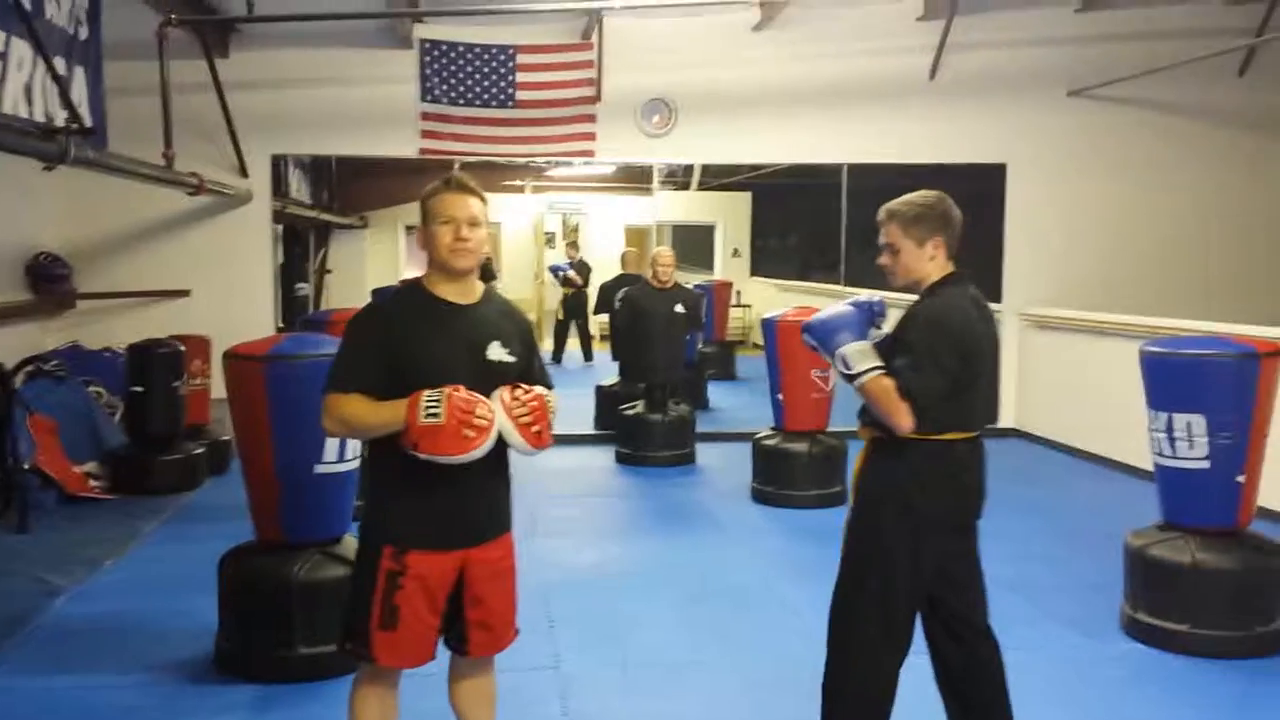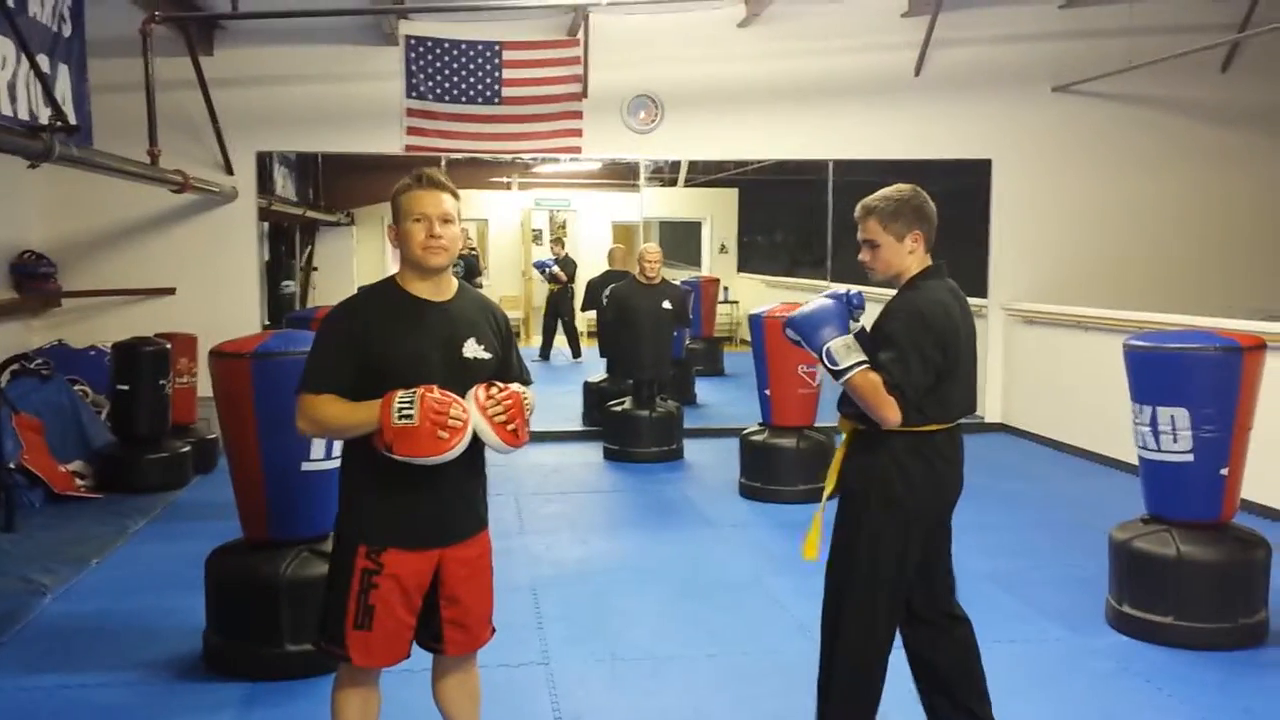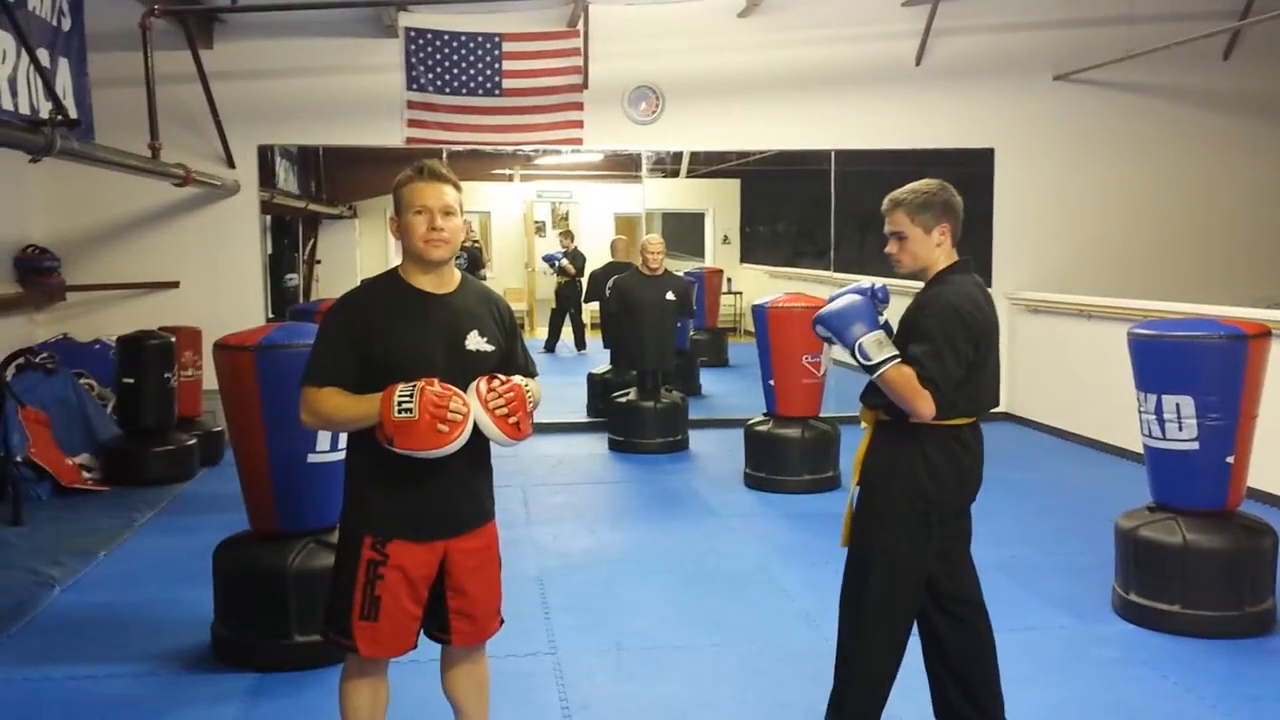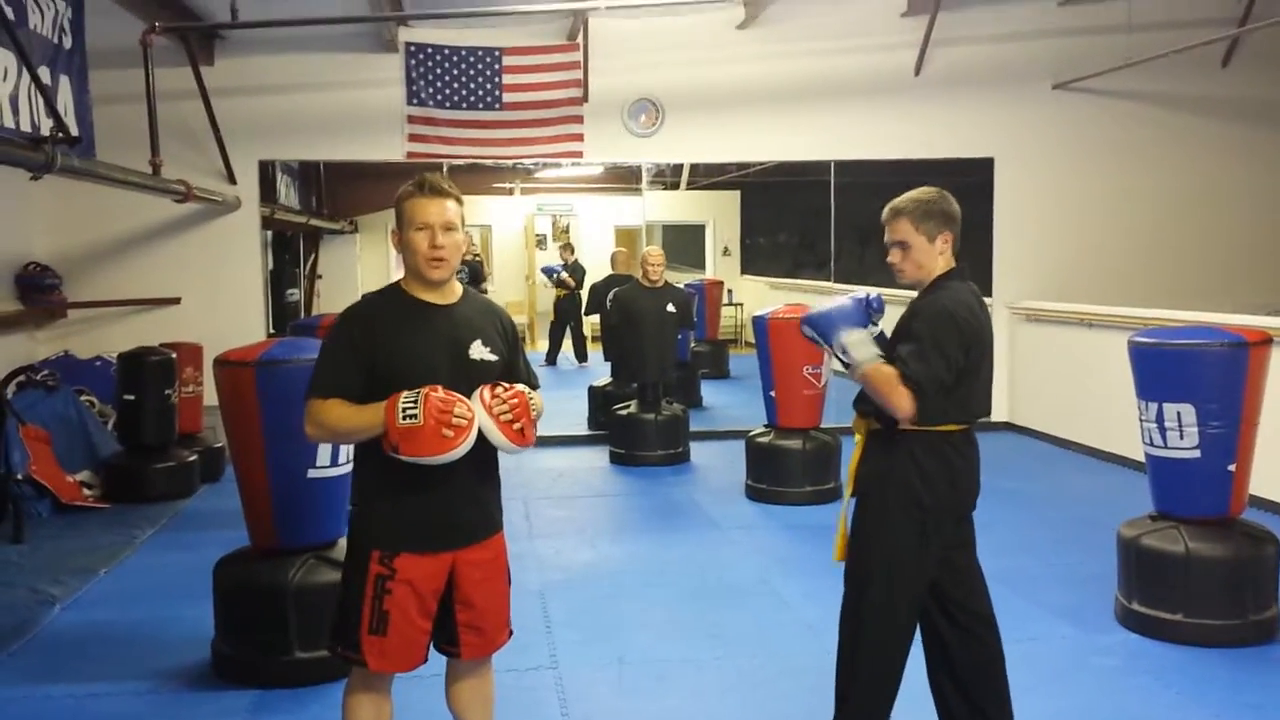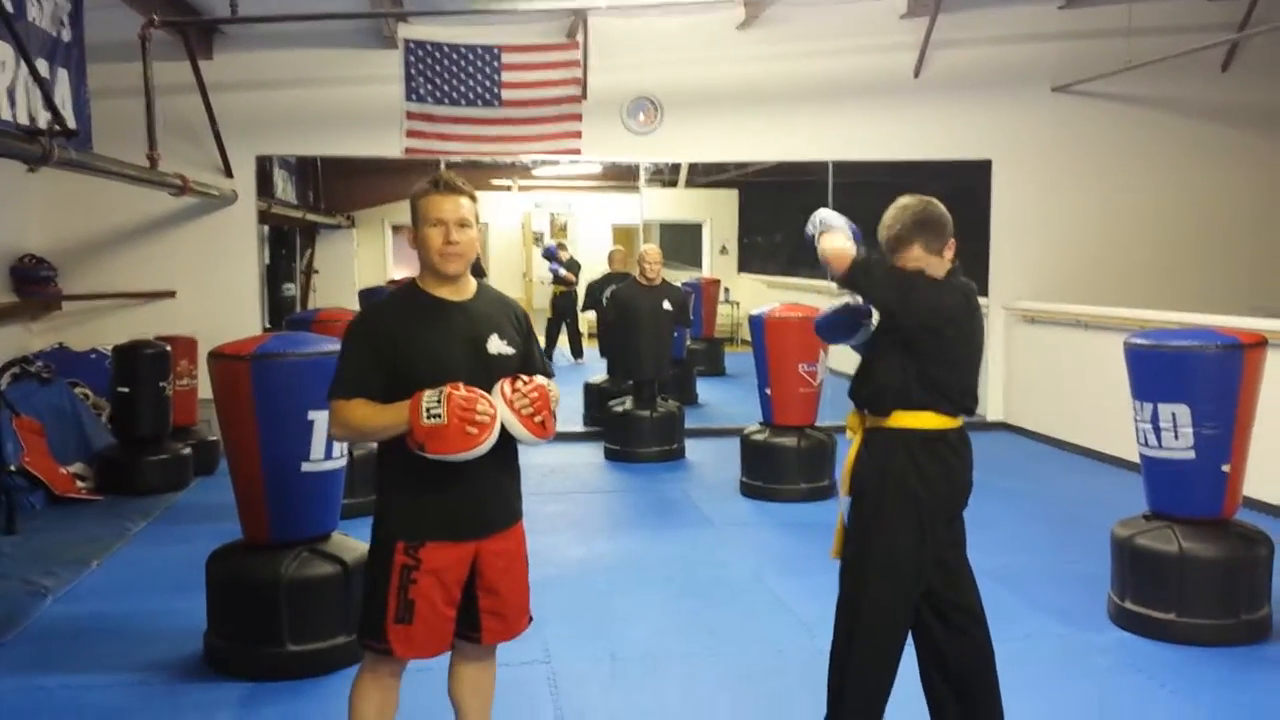
dt=0.4s
person 1, frame 1
left shoulder: (509, 319)
right shoulder: (384, 317)
left elbow: (540, 398)
right elbow: (337, 415)
left wrist: (538, 409)
right wrist: (413, 411)
left hip: (487, 524)
right hip: (406, 528)
left knee: (478, 652)
right knee: (383, 662)
person 1, frame 2
left shoulder: (486, 315)
right shoulder: (357, 316)
left elbow: (519, 395)
right elbow: (310, 415)
left wrist: (516, 406)
right wrist: (387, 411)
left hip: (464, 522)
right hip: (381, 528)
left knee: (460, 650)
right knee: (362, 661)
person 1, frame 3
left shoulder: (490, 306)
right shoulder: (359, 308)
left elbow: (525, 385)
right elbow: (314, 407)
left wrist: (522, 397)
right wrist: (386, 404)
left hip: (471, 514)
right hip: (386, 519)
left knee: (468, 640)
right knee: (369, 650)
person 1, frame 4
left shoulder: (492, 318)
right shoulder: (364, 321)
left elbow: (528, 399)
right elbow: (318, 420)
left wrist: (524, 407)
right wrist: (393, 413)
left hip: (478, 526)
right hip: (394, 533)
left knee: (475, 653)
right knee: (375, 666)
person 1, frame 5
left shoulder: (507, 312)
right shoulder: (382, 320)
right elbow: (343, 419)
left wrist: (540, 401)
right wrist: (415, 412)
left hip: (497, 516)
right hip: (416, 525)
left knee: (480, 642)
right knee: (388, 654)
person 2, frame 1
left shoulder: (936, 317)
right shoulder: (966, 306)
left elbow: (903, 414)
left wrist: (852, 350)
right wrist: (871, 340)
left hip: (913, 483)
right hip: (948, 478)
left knee: (867, 623)
right knee: (959, 618)
person 2, frame 2
left shoulder: (916, 310)
right shoulder: (942, 297)
left elbow: (888, 409)
left wrist: (834, 344)
right wrist: (851, 331)
left hip: (895, 474)
right hip: (926, 467)
left knee: (859, 613)
right knee: (931, 605)
person 2, frame 3
left shoulder: (947, 304)
right shoulder: (961, 292)
left elbow: (922, 401)
left wrist: (866, 340)
right wrist: (871, 327)
left hip: (917, 466)
right hip: (940, 463)
left knee: (876, 605)
right knee: (948, 597)
person 2, frame 4
left shoulder: (941, 311)
right shoulder: (956, 301)
left elbow: (903, 401)
left wrist: (849, 339)
right wrist: (867, 333)
left hip: (914, 473)
right hip: (938, 467)
left knee: (876, 613)
right knee: (955, 605)
person 2, frame 5
left shoulder: (940, 299)
right shoulder: (942, 299)
left elbow: (839, 256)
right elbow: (901, 359)
left wrist: (829, 225)
right wrist: (858, 330)
left hip: (908, 464)
right hip: (925, 459)
left knee: (873, 607)
right knee: (944, 598)
